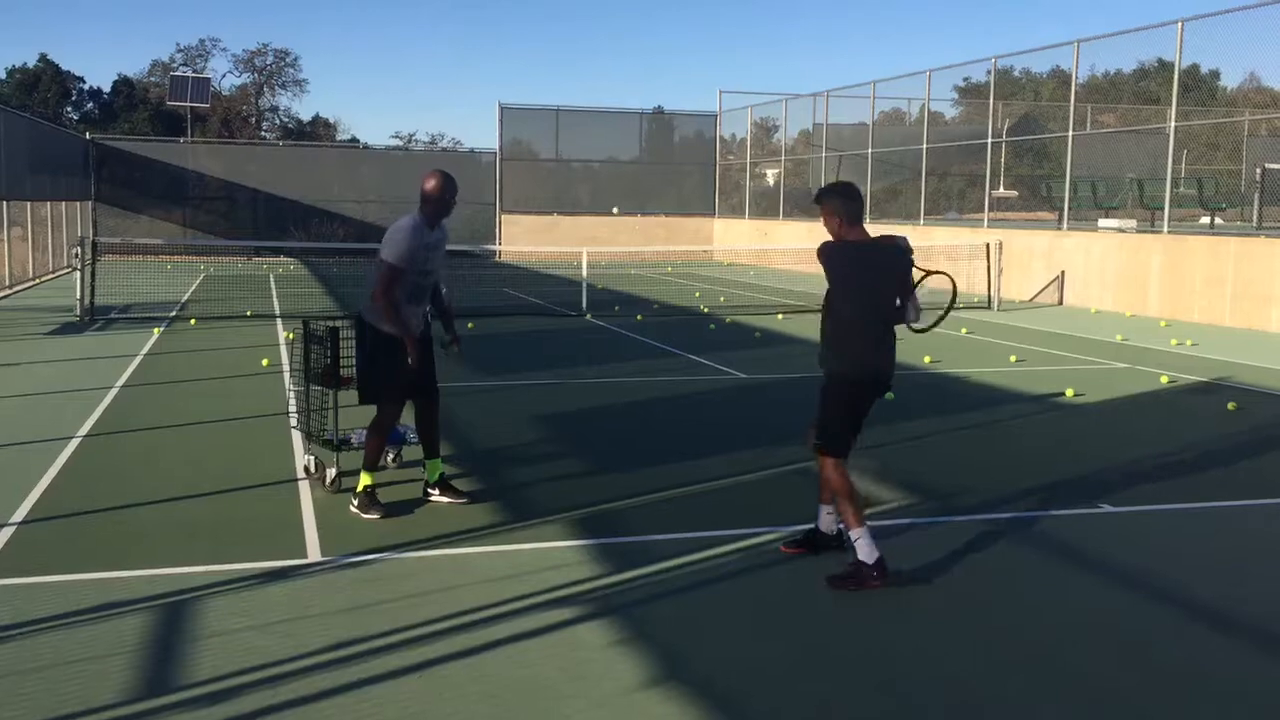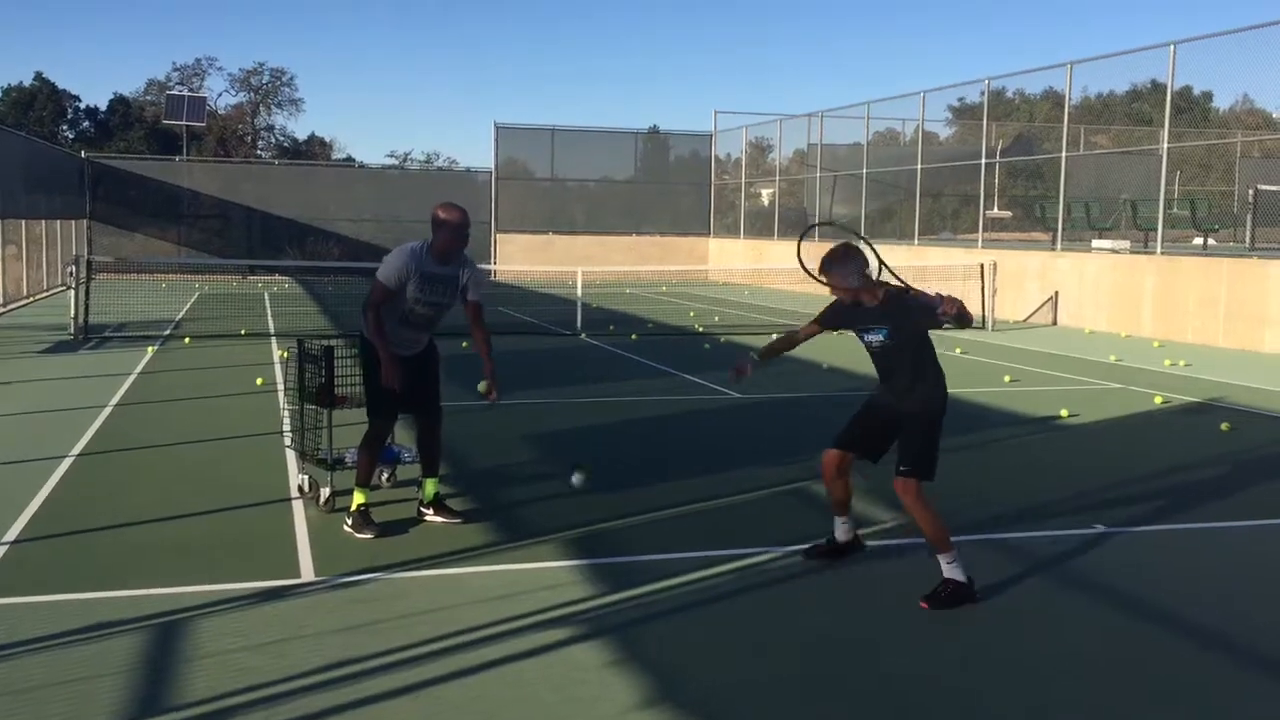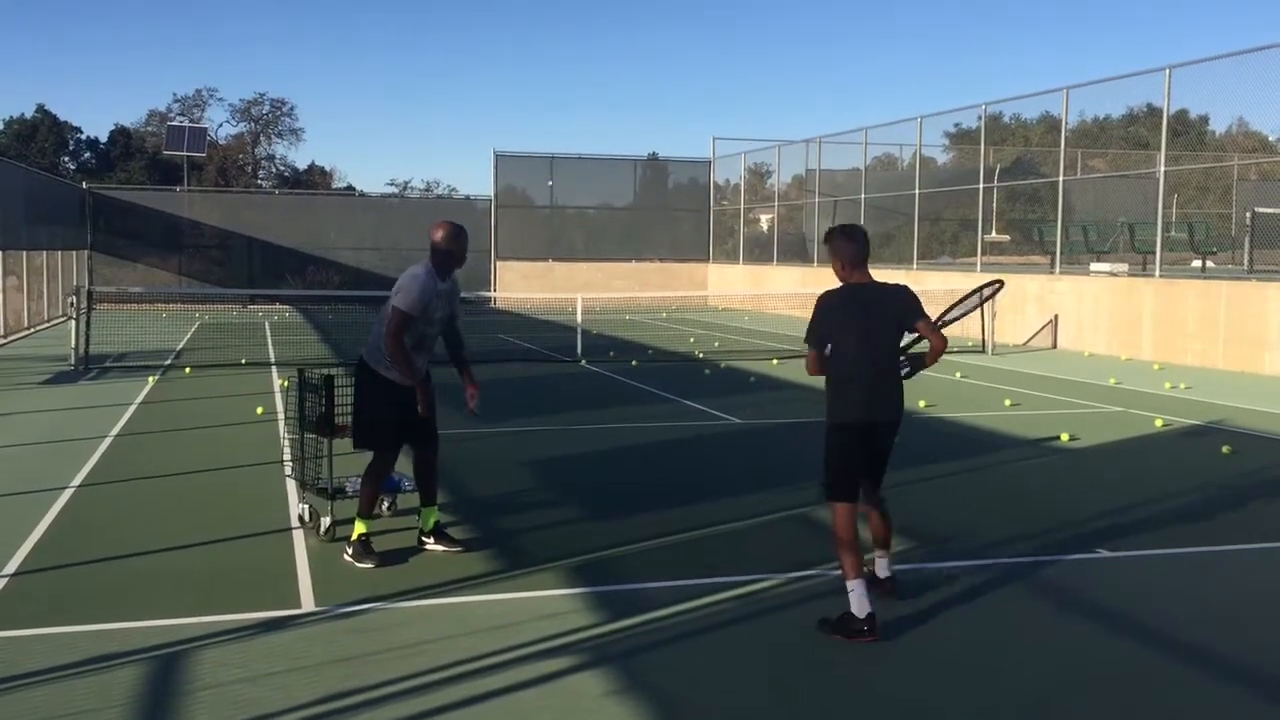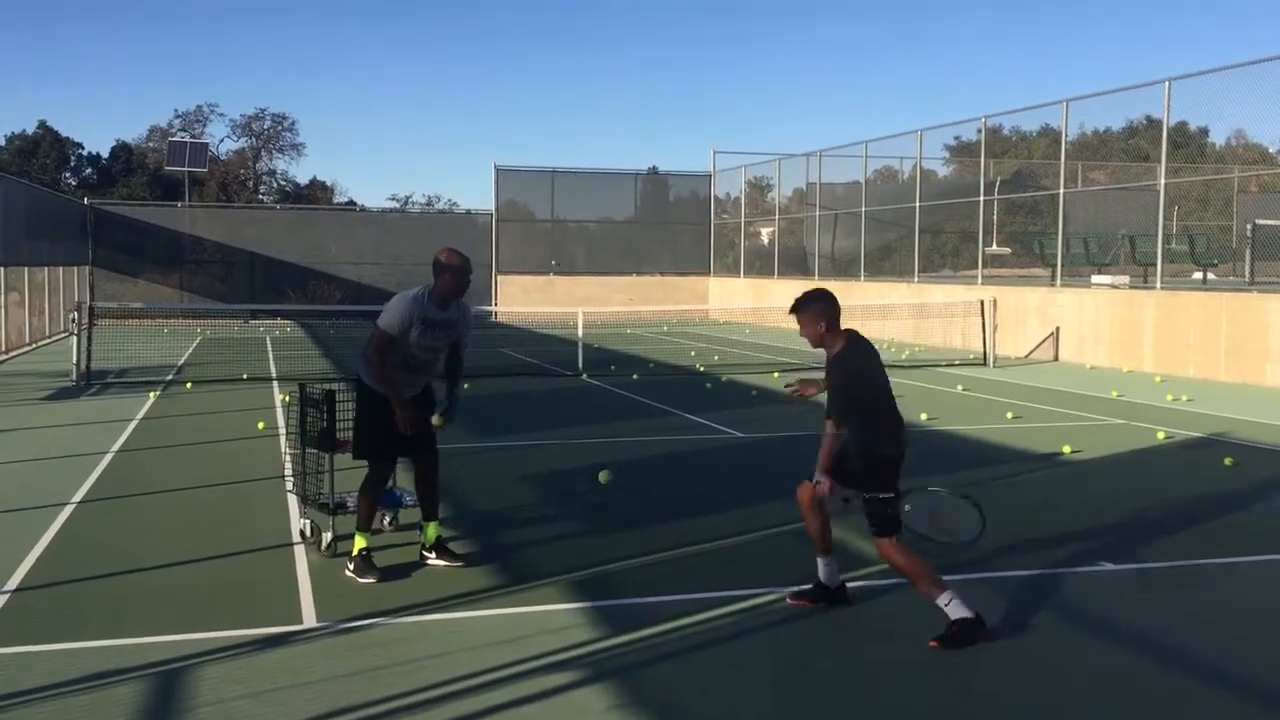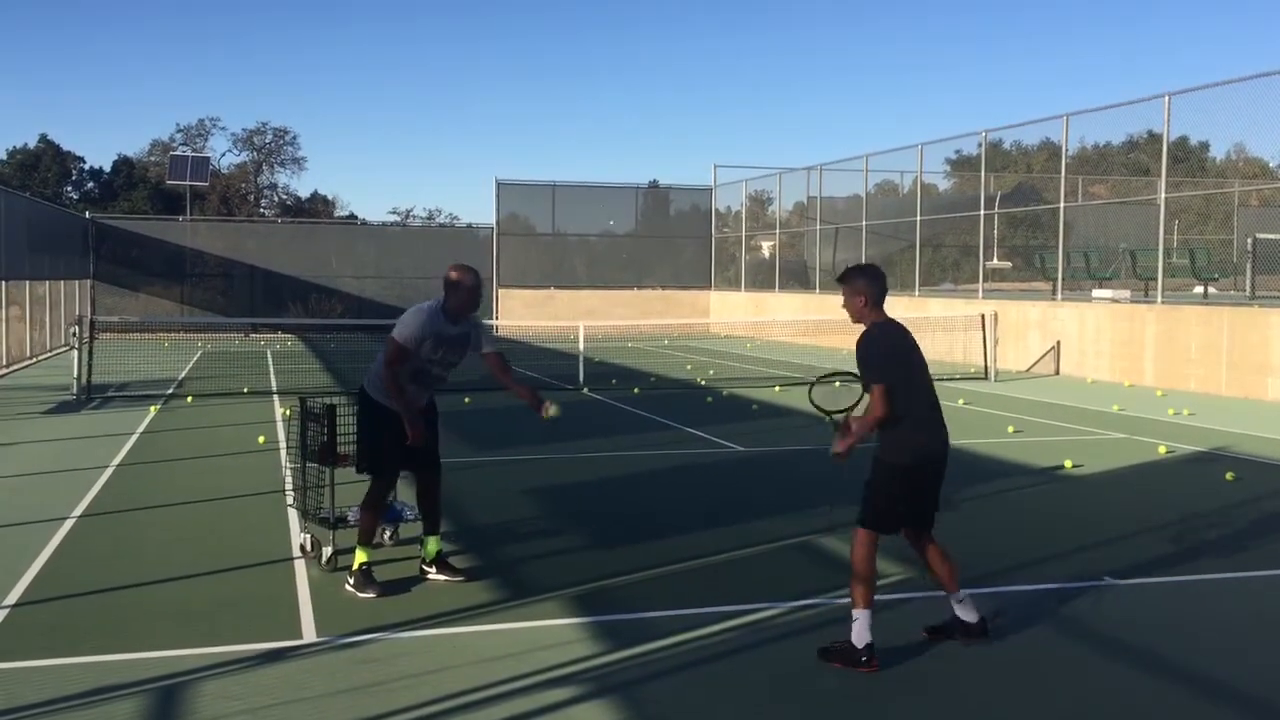
dt=1s
person 1, frame 1
left shoulder: (831, 253)
right shoulder: (896, 249)
right elbow: (906, 310)
left hip: (846, 370)
right hip: (879, 368)
left knee: (831, 460)
right knee: (829, 449)
left ankle: (868, 561)
right ankle: (825, 531)
person 1, frame 2
left shoulder: (905, 301)
right shoulder: (847, 308)
left elbow: (964, 323)
right elbow: (799, 335)
left wrist: (956, 310)
right wrist: (757, 358)
left hip: (923, 403)
right hip: (886, 399)
left knee: (907, 489)
right knee: (833, 461)
left ankle: (957, 580)
right ankle: (844, 536)
person 1, frame 3
left shoulder: (830, 303)
right shoulder: (899, 296)
left elbow: (814, 366)
right elbow: (938, 343)
left hip: (847, 416)
right hip: (887, 413)
left knee: (842, 509)
right knee: (870, 492)
left ankle: (860, 615)
right ankle: (882, 573)
person 1, frame 4
left shoulder: (848, 370)
right shoulder: (848, 344)
left elbow: (834, 429)
left wrist: (823, 473)
right wrist: (815, 387)
left hip: (879, 452)
right hip: (861, 444)
left knee: (887, 544)
right knee: (807, 497)
left ankle: (964, 617)
right ankle: (829, 583)
person 1, frame 5
left shoulder: (872, 341)
right shoulder: (894, 335)
left elbow: (879, 406)
left wrist: (848, 441)
right wrist: (855, 426)
left hip: (908, 451)
right hip: (928, 447)
left knee: (865, 537)
right knee: (918, 535)
left ankle: (861, 645)
right ankle: (968, 617)
person 2, frame 1
left shoulder: (438, 233)
right shoulder: (407, 234)
right elbow: (382, 294)
left wrist: (449, 328)
right wrist: (409, 341)
left hip: (415, 330)
right hip: (383, 333)
left knee: (429, 401)
right knee: (390, 409)
left ankle: (434, 480)
right ankle: (363, 490)
person 2, frame 2
left shoulder: (468, 270)
right shoulder: (405, 259)
left elbow: (477, 324)
right elbow: (371, 308)
left wrist: (490, 374)
right wrist: (387, 359)
left hip: (421, 349)
right hip: (382, 348)
left knee: (431, 419)
right knee: (382, 424)
left ankle: (429, 500)
right ankle: (357, 509)
person 2, frame 3
left shoulder: (451, 287)
right shoulder: (417, 283)
left elbow: (452, 337)
right elbow: (392, 339)
left wrist: (469, 381)
right wrist: (422, 387)
left hip: (415, 376)
right hip: (381, 377)
left knee: (427, 447)
right knee: (385, 456)
left ankle: (429, 526)
right ankle: (359, 536)
person 2, frame 4
left shoulder: (462, 313)
right shoulder: (406, 305)
left elbow: (454, 357)
right elbow: (373, 354)
left wrist: (451, 398)
right wrist: (398, 404)
left hip: (418, 392)
right hip: (379, 392)
left knee: (429, 463)
right knee: (381, 469)
left ankle: (431, 543)
right ankle: (358, 553)
person 2, frame 5
left shoulder: (474, 329)
right shoulder: (420, 319)
left elbow: (502, 371)
right elbow: (388, 368)
left wrist: (537, 402)
right wrist: (409, 419)
left hip: (420, 405)
right hip: (381, 403)
left knee: (430, 476)
right knee: (384, 483)
left ankle: (431, 557)
right ankle: (359, 567)
